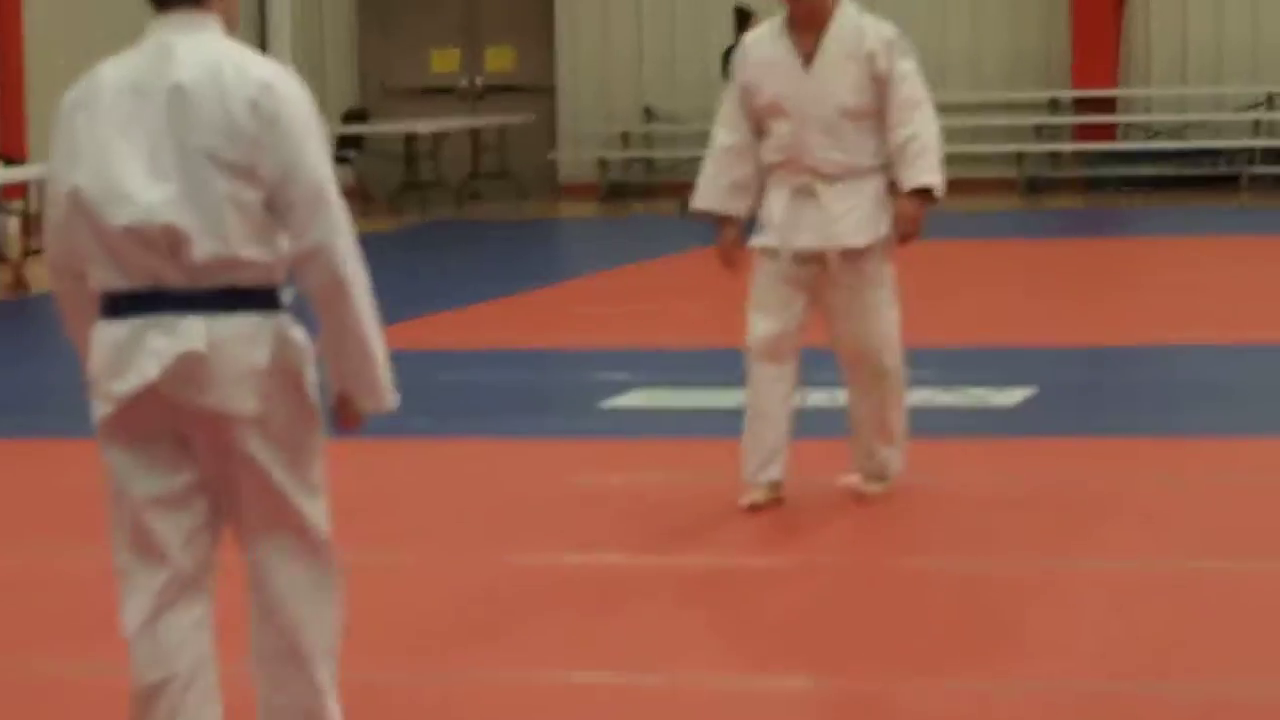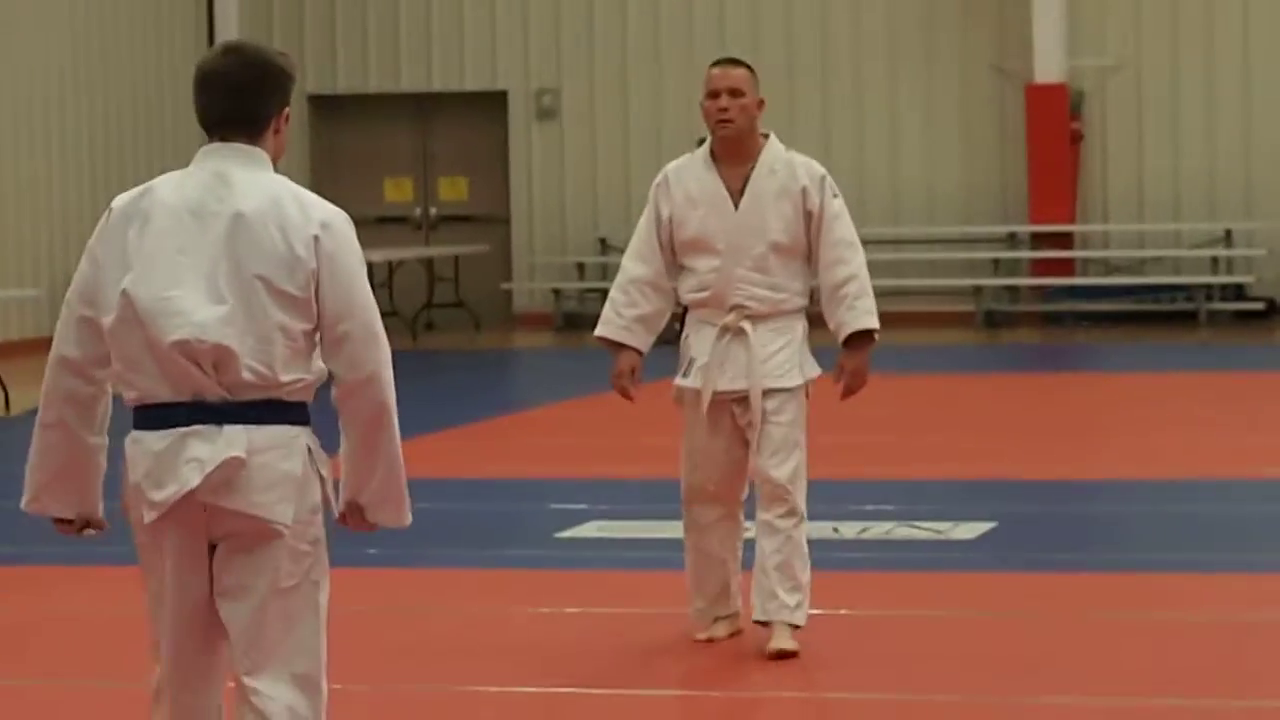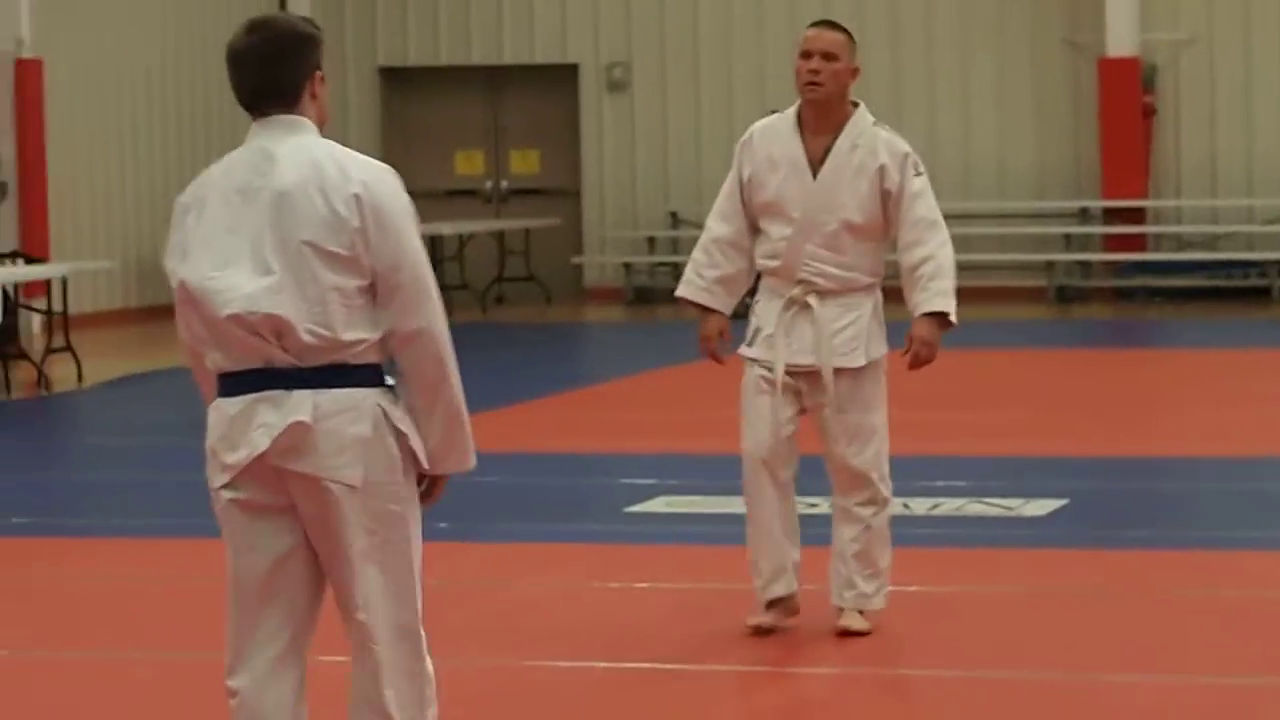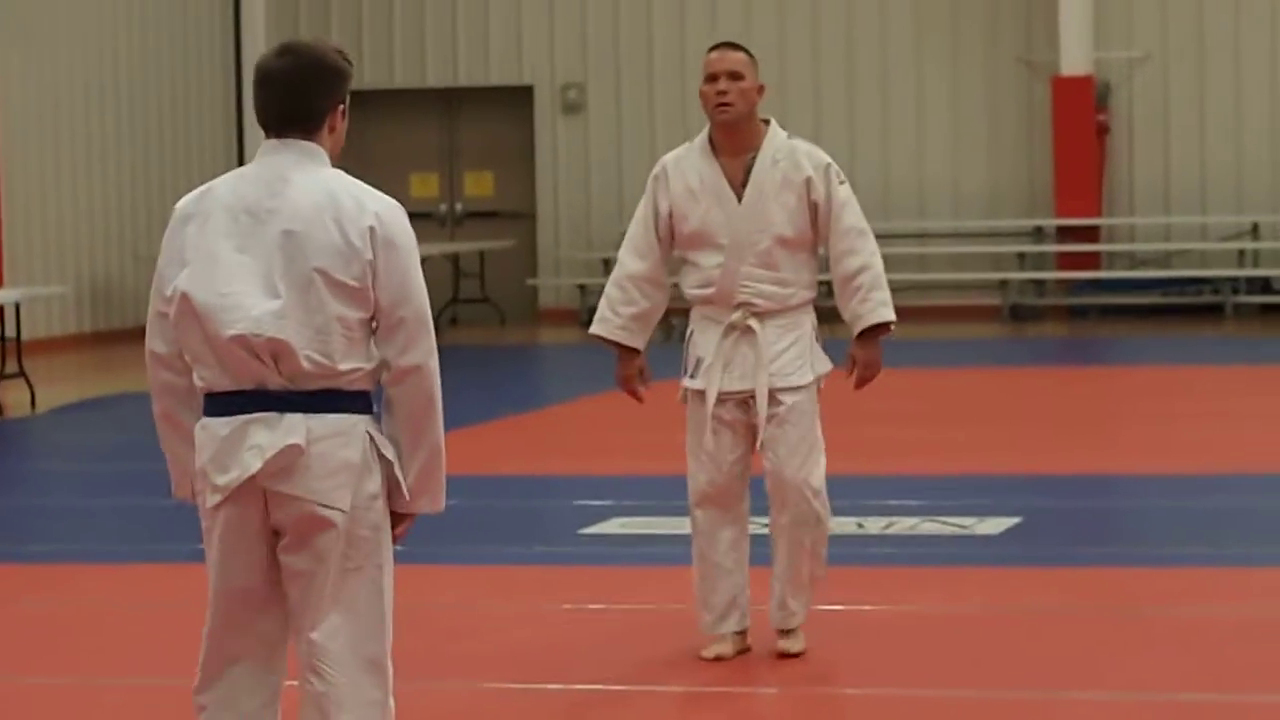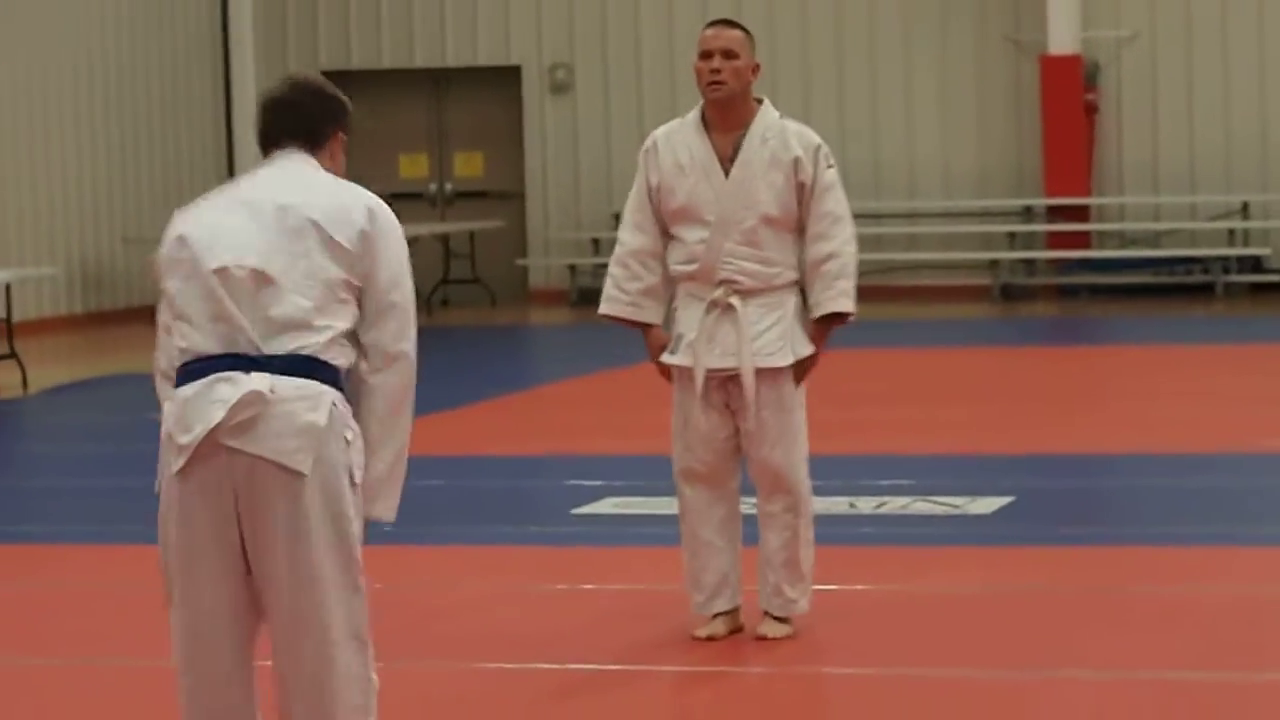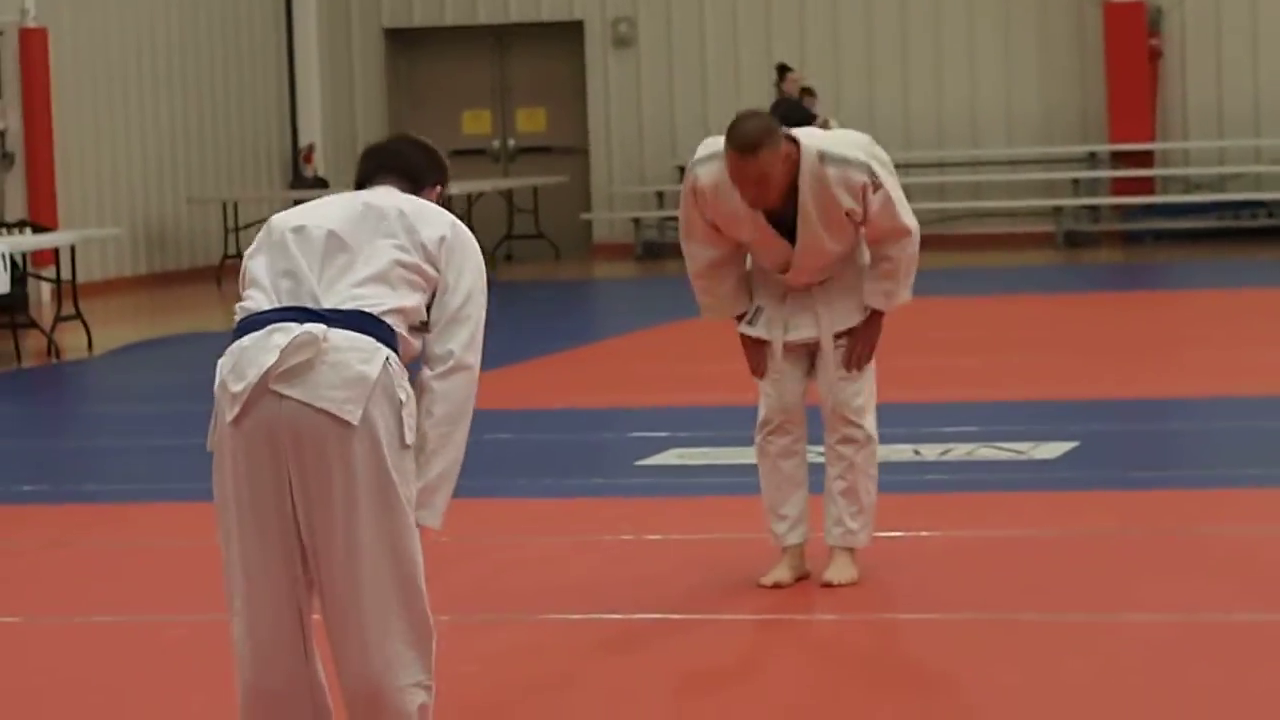
dt=0.5s
person 1, frame 1
left shoulder: (89, 95)
right shoulder: (260, 84)
left elbow: (68, 258)
right elbow: (320, 238)
right wrist: (357, 374)
left hip: (131, 347)
right hip: (239, 343)
left knee: (159, 575)
right knee: (291, 549)
person 1, frame 2
left shoulder: (131, 212)
right shoulder: (313, 220)
left elbow: (76, 360)
right elbow: (363, 369)
left wrist: (66, 483)
right wrist: (374, 487)
left hip: (163, 457)
right hip: (269, 462)
person 1, frame 3
left shoulder: (198, 197)
right shoulder: (362, 180)
left elbow: (199, 342)
right elbow: (416, 324)
right wrist: (439, 443)
left hip: (243, 430)
right hip: (347, 423)
left knee: (262, 639)
right knee: (383, 628)
person 1, frame 4
left shoulder: (195, 212)
right shoulder: (369, 213)
left elbow: (167, 359)
right elbow: (410, 362)
left wrist: (192, 470)
right wrist: (413, 481)
left hip: (229, 450)
right hip: (331, 452)
left knee: (235, 653)
right knee: (343, 652)
person 1, frame 5
left shoulder: (193, 218)
right shoulder: (362, 210)
right elbow: (390, 356)
right wrist: (375, 485)
left hip: (196, 419)
right hip: (300, 419)
left knee: (207, 634)
right knee: (324, 632)
person 1, frame 6
left shoulder: (286, 221)
right shoulder: (446, 230)
right elbow: (452, 368)
right wrist: (421, 494)
left hip: (250, 378)
right hip: (351, 380)
left knee: (264, 601)
right knee: (378, 598)
person 2, frame 1
right shoulder: (755, 49)
left elbow: (912, 119)
right elbow: (736, 139)
left wrist: (914, 194)
right wrist: (729, 218)
left hip: (854, 211)
right hip: (783, 215)
left knee: (869, 345)
right knee: (768, 343)
left ankle: (877, 462)
right ankle: (763, 476)
person 2, frame 2
left shoulder: (804, 178)
right shoulder: (674, 182)
left elbow: (841, 263)
right elbow: (645, 270)
left wrist: (856, 342)
right wrist: (626, 344)
left hip: (777, 351)
right hip: (707, 351)
left knee: (779, 487)
right knee: (706, 491)
left ankle: (781, 618)
right ankle: (717, 609)
person 2, frame 3
left shoulder: (887, 153)
right shoulder: (759, 142)
left elbow: (925, 240)
right elbow: (729, 231)
left wrist: (929, 316)
right wrist: (712, 307)
left hip: (848, 326)
right hip: (774, 321)
left knee: (858, 468)
right knee: (762, 458)
left ankle: (856, 598)
right ankle: (777, 592)
person 2, frame 4
left shoulder: (808, 165)
right shoulder: (673, 173)
left elbow: (853, 251)
right elbow: (641, 264)
left wrist: (868, 332)
right wrist: (628, 345)
left hip: (786, 346)
right hip: (713, 349)
left knee: (798, 488)
right knee: (714, 493)
left ankle: (790, 618)
right ankle: (727, 624)
person 2, frame 5
left shoulder: (799, 145)
right shoulder: (663, 148)
left elbow: (830, 239)
right elbow: (640, 244)
left wrist: (821, 327)
right wrist: (648, 326)
left hip: (770, 326)
right hip: (694, 328)
left knee: (780, 471)
right knee: (699, 472)
left ankle: (781, 604)
right ankle: (719, 605)
person 2, frame 6
left shoulder: (851, 166)
right shoulder: (704, 178)
left elbow: (897, 239)
right elbow: (708, 255)
left wrist: (875, 318)
right wrist: (743, 322)
left hip: (843, 295)
right hip: (774, 301)
left knee: (848, 417)
right knee: (778, 420)
left ankle: (844, 545)
right ankle: (791, 547)
